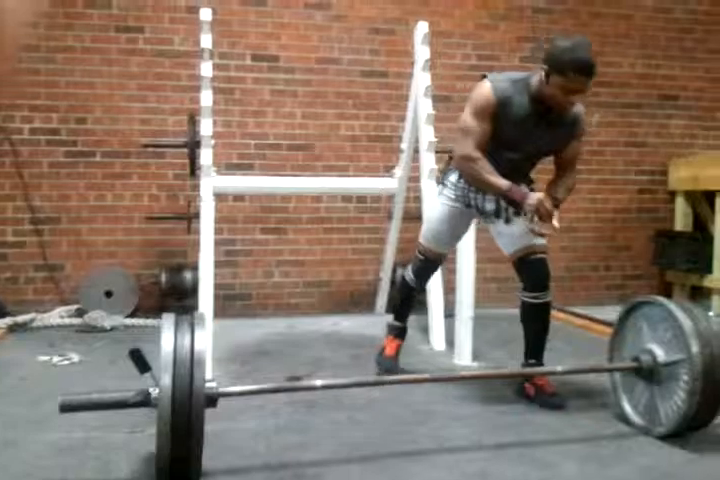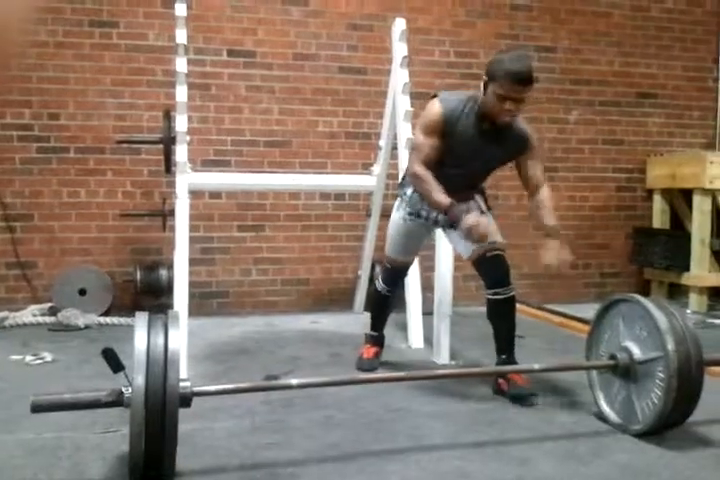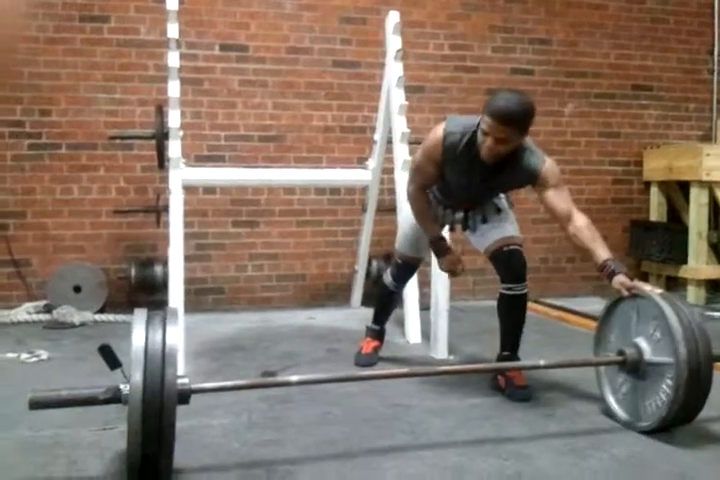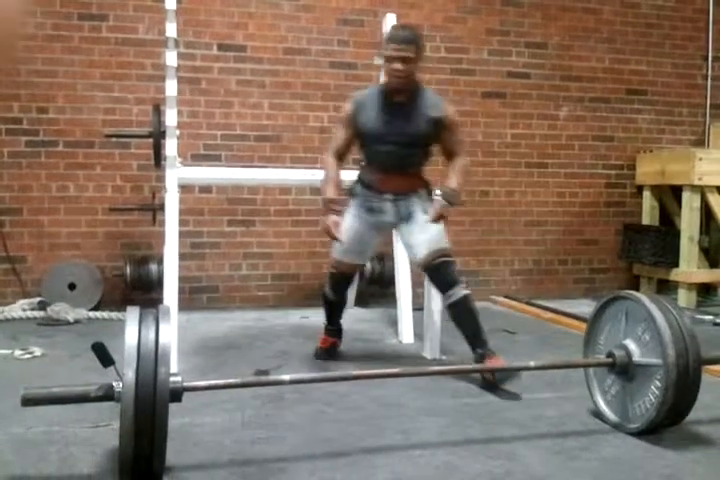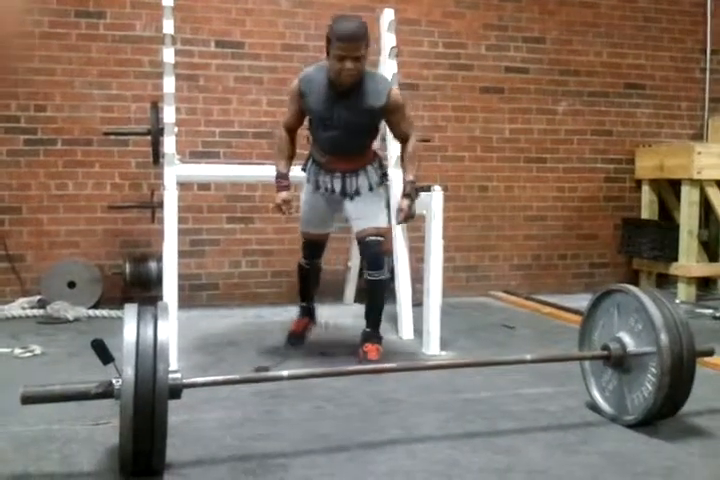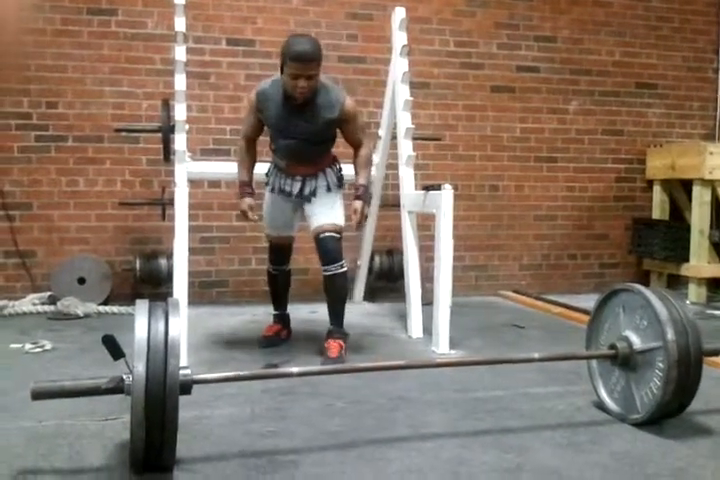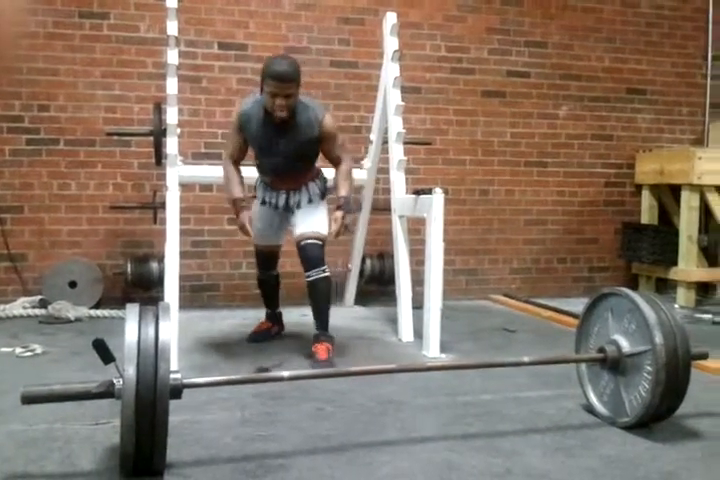
dt=0.7s
person 1, frame 1
left shoulder: (574, 118)
right shoulder: (494, 92)
left elbow: (567, 171)
right elbow: (464, 154)
left wrist: (551, 203)
right wrist: (517, 194)
left hip: (519, 192)
right hip: (463, 183)
left knee: (538, 275)
right knee: (426, 260)
left ankle: (533, 372)
right ankle: (395, 331)
person 1, frame 2
left shoulder: (521, 137)
right shoulder: (442, 111)
left elbow: (538, 187)
right elbow: (417, 170)
left wrist: (551, 235)
right wrist: (458, 215)
left hip: (468, 199)
right hip: (420, 198)
left knee: (497, 272)
right knee: (393, 270)
left ankle: (507, 367)
right ankle: (375, 339)
person 1, frame 3
left shoulder: (537, 166)
right shoulder: (445, 136)
left elbow: (572, 218)
right elbow: (416, 188)
left wrist: (613, 269)
right wrist: (440, 247)
left hip: (485, 205)
right hip: (433, 199)
left knee: (514, 268)
right knee: (403, 265)
left ankle: (507, 363)
right ankle: (374, 334)
person 1, frame 4
left shoulder: (438, 109)
right shoulder: (358, 104)
left elbow: (456, 156)
right elbow: (335, 155)
left wrist: (448, 198)
right wrist: (331, 204)
left hip: (414, 200)
right hip: (366, 198)
left knee: (444, 273)
right knee: (340, 273)
left ankle: (483, 354)
right ankle: (332, 333)
person 1, frame 5
left shoulder: (385, 93)
right shoulder: (305, 83)
left elbow: (407, 138)
right elbow: (288, 131)
left wrist: (409, 190)
right wrist: (282, 182)
left hip: (364, 176)
right hip: (319, 174)
left knee: (374, 253)
right knee: (312, 249)
left ankle: (371, 336)
right ankle: (306, 313)
person 1, frame 6
left shoulder: (340, 102)
right shoulder: (262, 96)
left elbow: (361, 146)
right elbow: (248, 142)
left wrist: (361, 193)
right wrist: (245, 190)
left hip: (323, 180)
right hip: (281, 178)
left knee: (330, 248)
right knee: (278, 251)
left ankle: (336, 333)
right ankle: (281, 321)
person 1, frame 7
left shoulder: (319, 119)
right shoulder: (245, 115)
left elbow: (342, 161)
right elbow: (231, 161)
left wrist: (342, 205)
right wrist: (240, 204)
left hip: (307, 191)
right hip: (268, 191)
left knee: (313, 255)
right knee: (265, 258)
left ankle: (323, 337)
right ankle: (273, 319)
